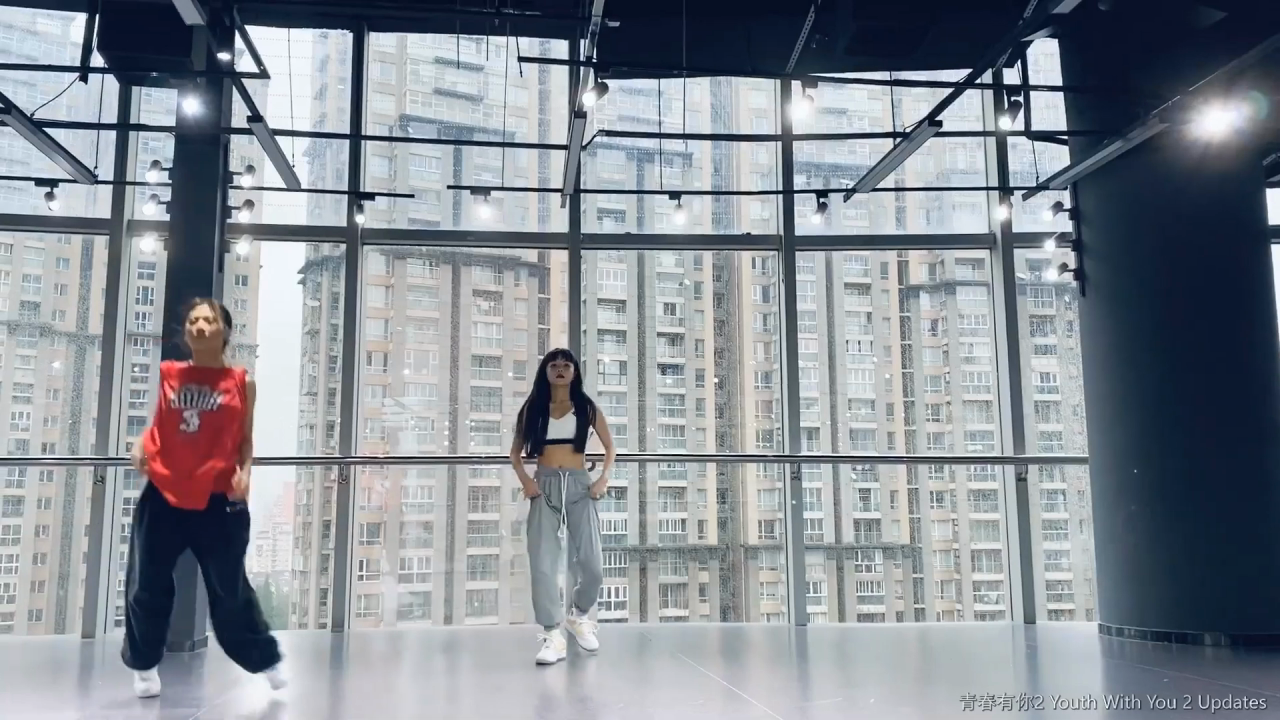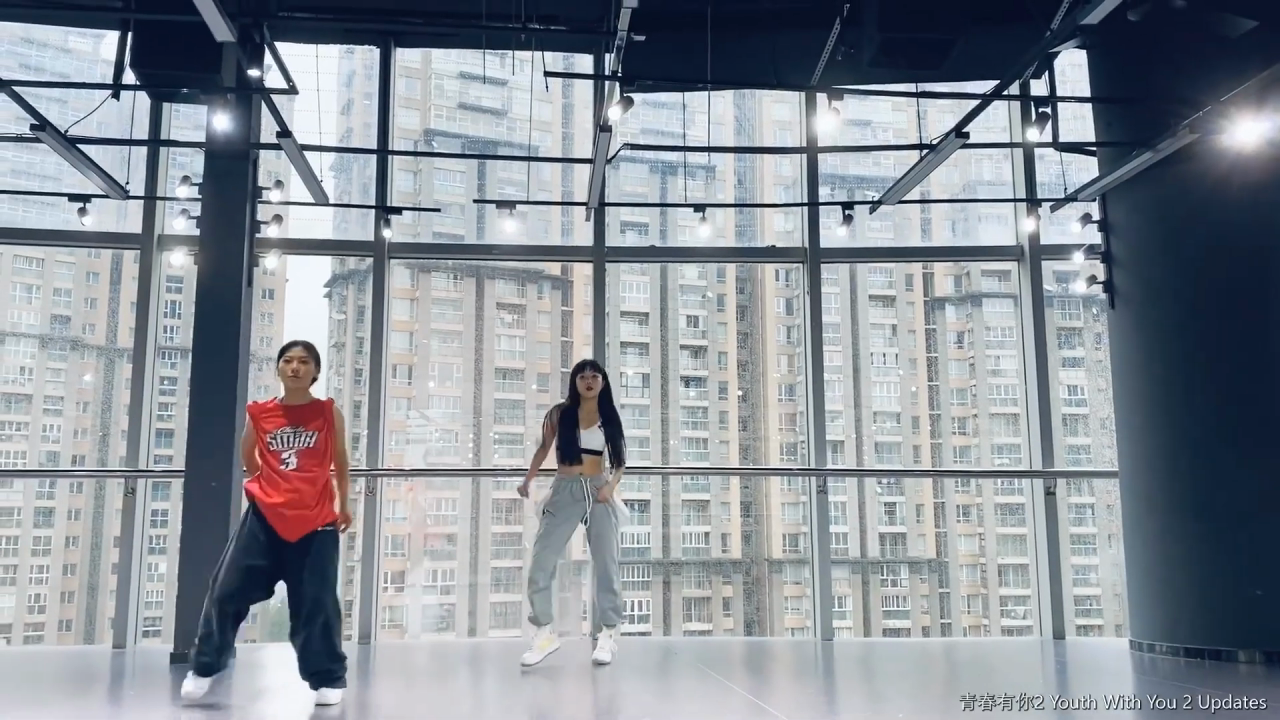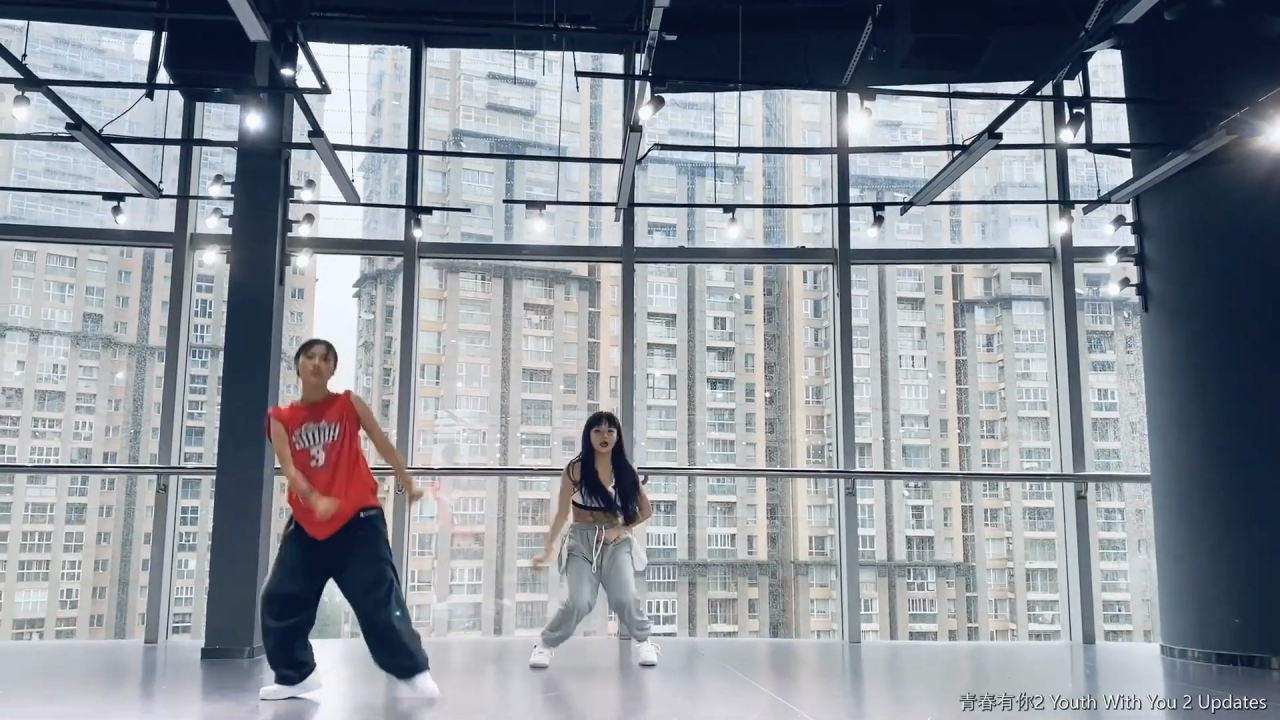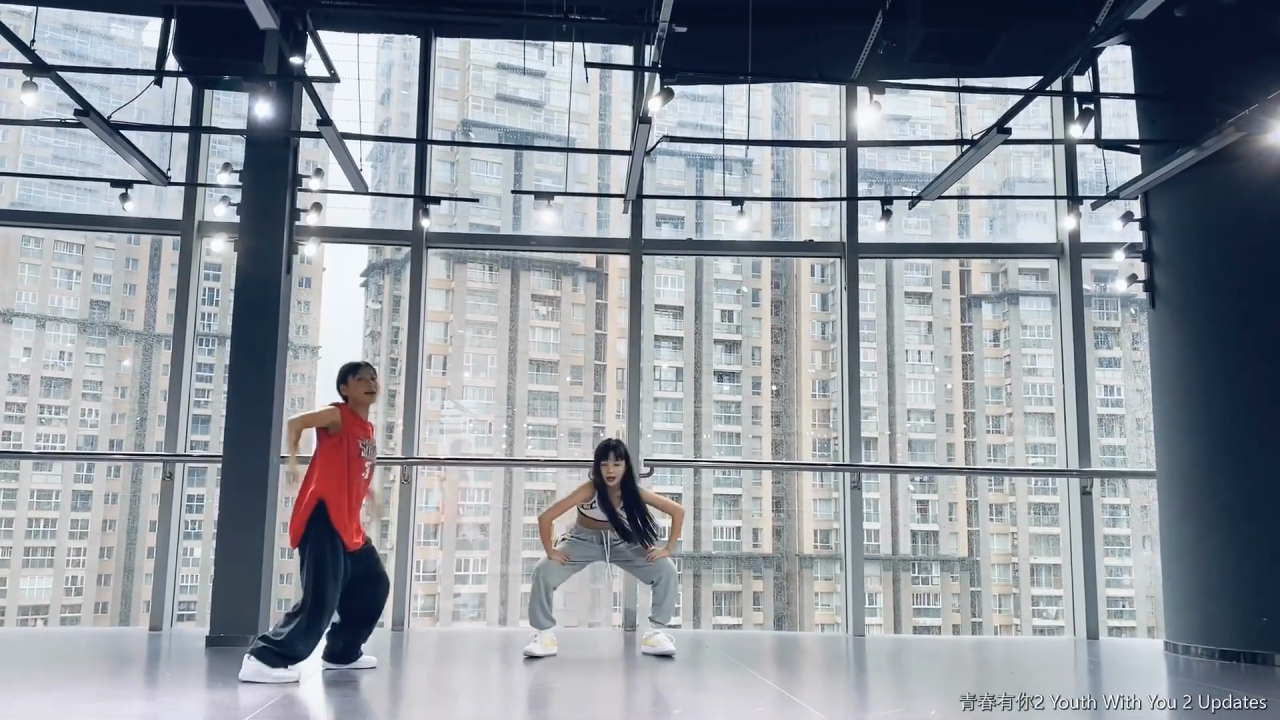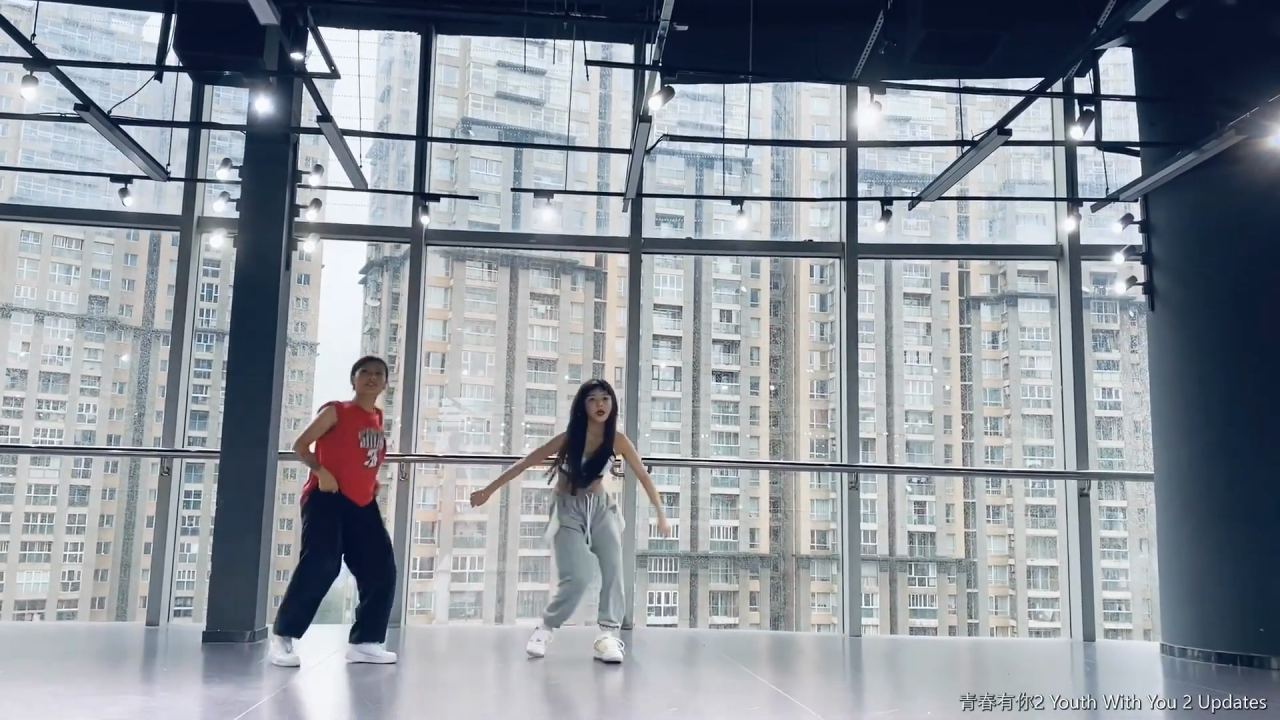
dt=1s
person 1, frame 1
left shoulder: (240, 383)
right shoulder: (169, 374)
left elbow: (244, 440)
left wrist: (244, 473)
right wrist: (141, 454)
left hip: (216, 498)
right hip: (163, 493)
left knee: (229, 585)
right knee: (146, 584)
left ankle: (265, 660)
right ankle: (145, 666)
person 1, frame 2
left shoulder: (329, 413)
right shoulder: (258, 411)
left elbow: (338, 459)
left wrist: (344, 505)
left hip: (315, 523)
right hip: (262, 517)
left knee: (316, 603)
right knee: (229, 592)
left ankle: (328, 680)
right ankle: (203, 669)
person 1, frame 3
left shoulder: (348, 403)
right shoulder: (281, 418)
left elbow: (380, 440)
right elbow: (289, 468)
left wrist: (405, 481)
right wrist: (315, 501)
left hip: (357, 515)
right hip: (308, 519)
left knee: (377, 594)
right knee: (282, 599)
left ankle: (413, 671)
right ankle: (295, 674)
person 1, frame 4
left shoulder: (365, 427)
right shoulder: (339, 416)
right elbow: (293, 425)
left wrist: (367, 494)
right wrist: (289, 449)
left hip: (344, 521)
right hip: (324, 514)
left knee: (375, 587)
right knee: (321, 599)
left ankle: (344, 652)
right ankle: (264, 659)
person 1, frame 5
left shoulder: (378, 417)
right shoulder: (336, 412)
right elbow: (301, 445)
right wrist: (320, 471)
left hip: (363, 504)
right hip: (328, 499)
left knee: (382, 571)
right knee: (319, 567)
left ankle: (365, 641)
right ankle: (283, 639)
person 2, frame 1
left shoulder: (587, 407)
right shoulder: (534, 407)
left elbow: (609, 446)
right elbow: (516, 451)
left wrist: (604, 479)
right wrist: (523, 477)
left hip: (579, 486)
right hip: (546, 487)
left knee: (591, 563)
right knee: (543, 563)
left ankle: (579, 615)
right ankle: (552, 634)
person 2, frame 2
left shoulder: (610, 418)
right shoulder: (560, 414)
left elbow: (619, 461)
right elbow: (544, 446)
left wrist: (612, 485)
right wrist: (528, 479)
left hip: (598, 493)
right hip: (564, 493)
left knee: (606, 567)
right knee: (541, 562)
left ankle: (605, 635)
right ankle: (544, 633)
person 2, frame 3
left shoulder: (625, 470)
right shoulder: (576, 469)
left elbow: (645, 510)
right elbow: (563, 513)
left wrist: (619, 529)
right wrist: (548, 550)
left hip: (617, 541)
right hip: (582, 540)
left knee: (624, 598)
right knee: (579, 602)
left ankle: (643, 642)
right ankle: (546, 646)
person 2, frame 4
left shoulder: (633, 490)
right shoulder: (588, 490)
left elbow: (678, 511)
right elbow: (545, 519)
left wrist: (667, 547)
right wrist: (551, 551)
left hip: (621, 541)
right hip: (584, 541)
left knee: (666, 570)
right knee: (544, 572)
left ankle: (656, 633)
right ankle: (544, 635)
person 2, frame 5
left shoulder: (618, 441)
right shoulder: (567, 439)
left elbow: (643, 476)
right elbow: (525, 464)
left wrist: (660, 513)
right wrist: (489, 489)
left hip: (599, 505)
right hip: (567, 509)
left knee: (614, 569)
right knee: (577, 577)
left ankle: (607, 636)
right ankle: (546, 629)
